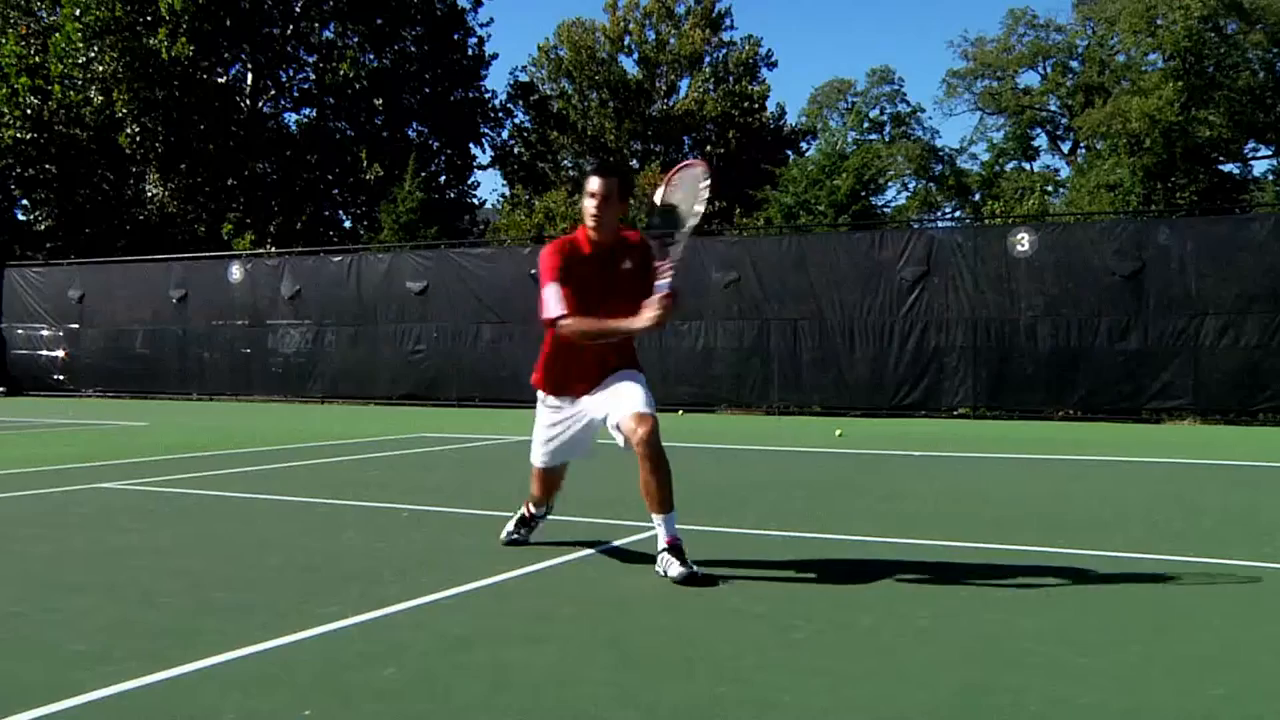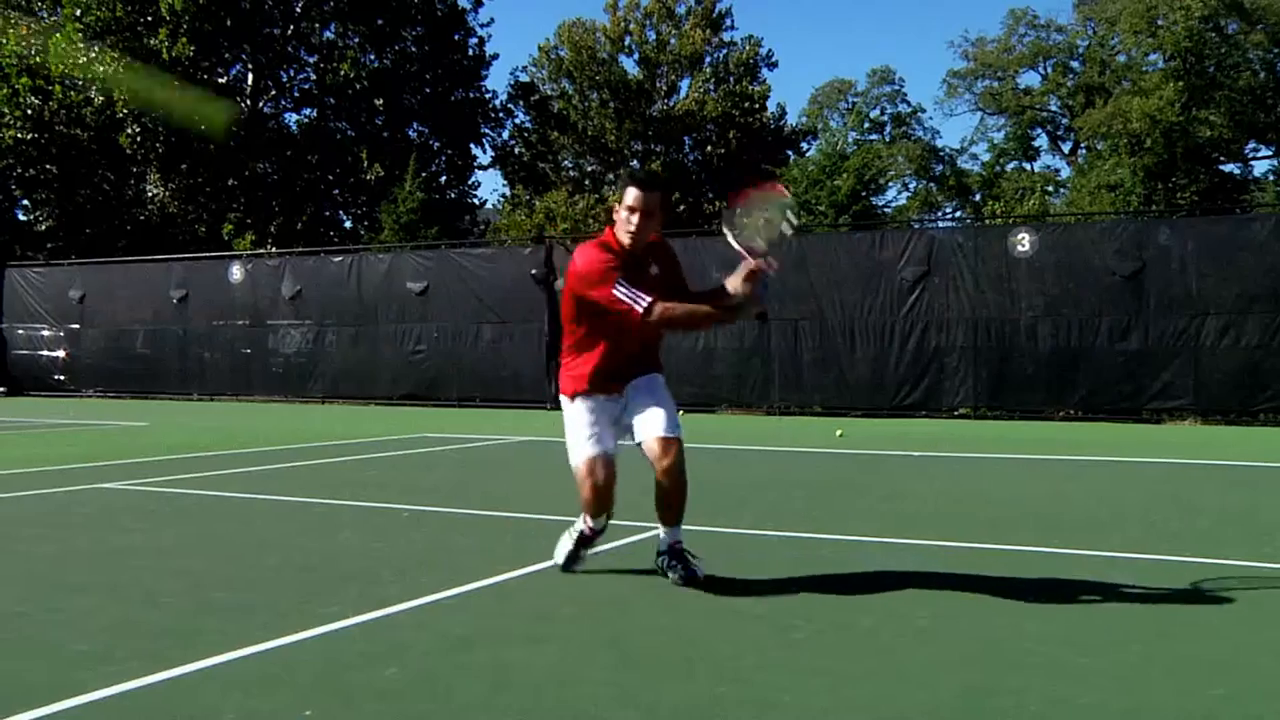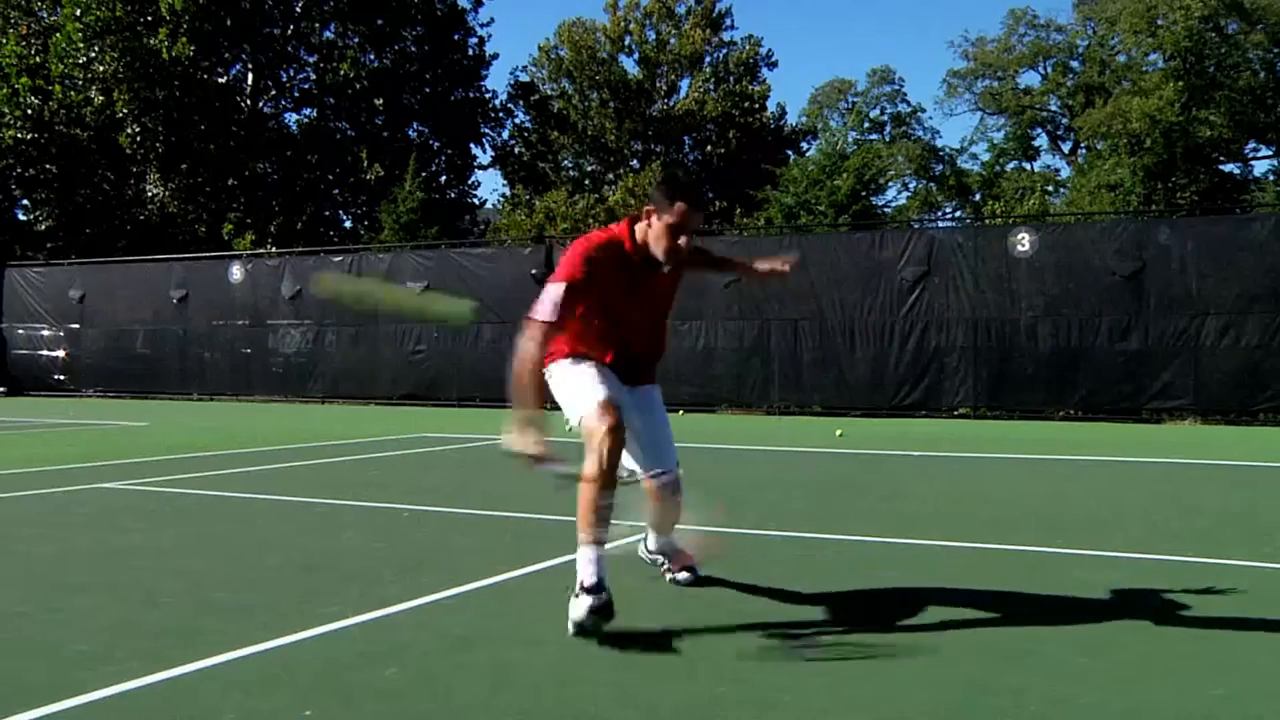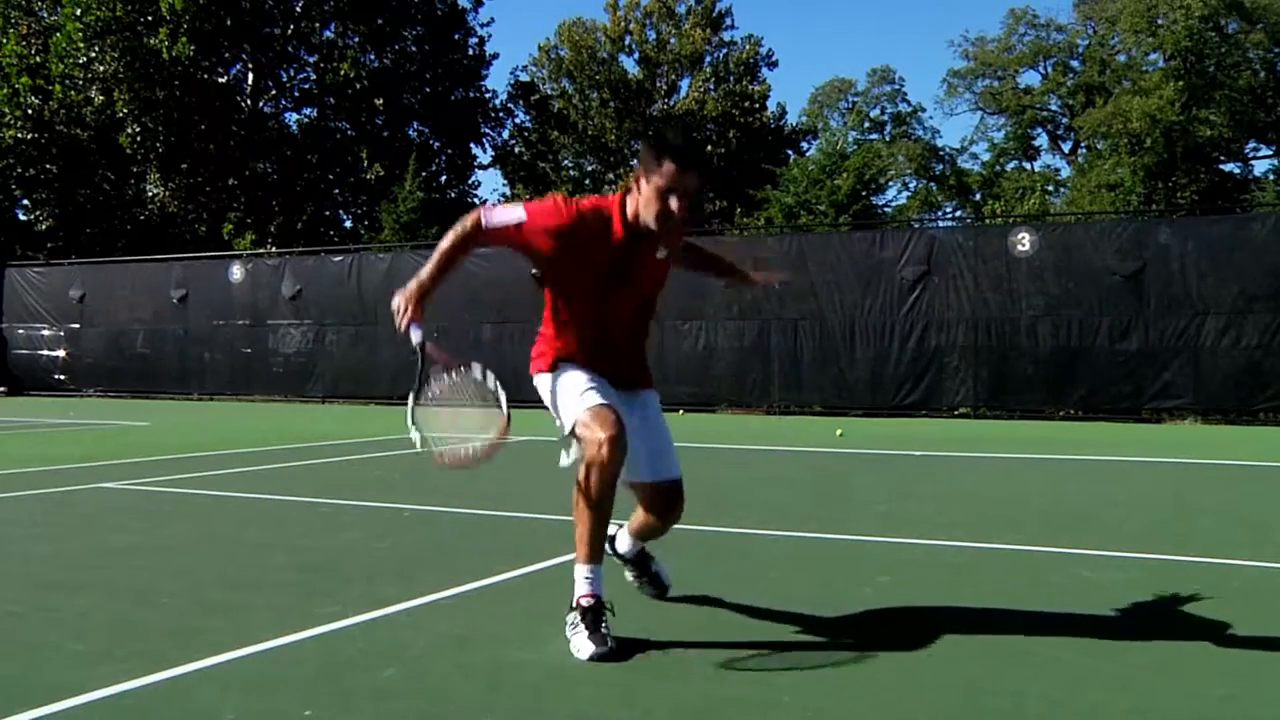
dt=0.2s
person 1, frame 1
left shoulder: (636, 246)
right shoulder: (557, 255)
left elbow: (658, 310)
right elbow: (566, 327)
left wrist: (663, 290)
right wrist: (634, 323)
left hip: (614, 375)
right hip: (560, 385)
left knee: (645, 431)
right knee: (543, 484)
left ankle: (668, 543)
right ankle: (534, 513)
person 1, frame 2
left shoulder: (660, 251)
right shoulder: (592, 260)
left elbow: (687, 303)
right elbow: (658, 317)
left wrist: (732, 285)
right wrist: (730, 306)
left hip: (640, 377)
right hip: (587, 383)
left knee: (667, 456)
right knee: (597, 492)
left ankle: (670, 547)
right ankle: (590, 523)
person 1, frame 3
left shoulder: (669, 249)
right shoulder: (590, 254)
right elbow: (537, 332)
left wrist: (751, 267)
right wrist: (525, 416)
left hip: (635, 375)
right hip: (580, 364)
left knee: (666, 489)
right knee: (608, 426)
left ankle: (660, 546)
right ankle: (589, 582)
person 1, frame 4
left shoulder: (664, 229)
right shoulder: (569, 219)
right elbow: (474, 226)
left wrist: (741, 276)
right wrist: (421, 284)
left hip: (630, 379)
right hip: (570, 367)
left knee: (666, 504)
right knee: (606, 438)
left ankle: (629, 542)
right ankle: (585, 604)
